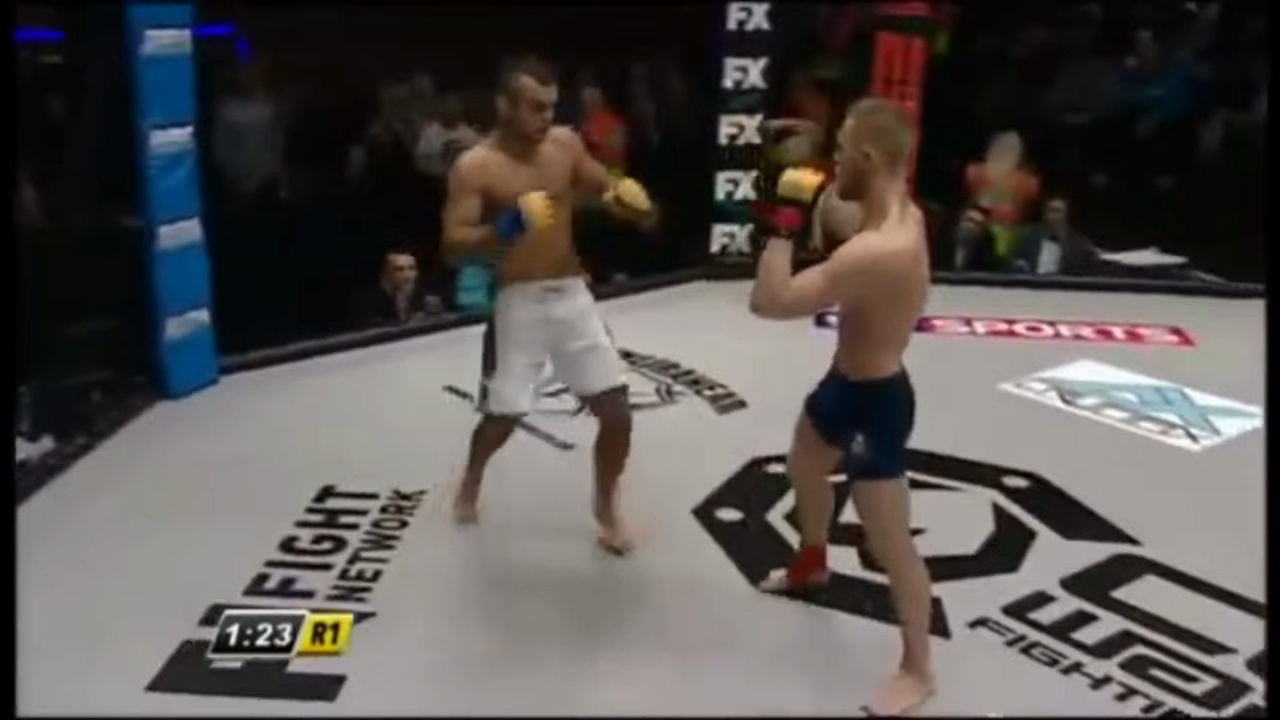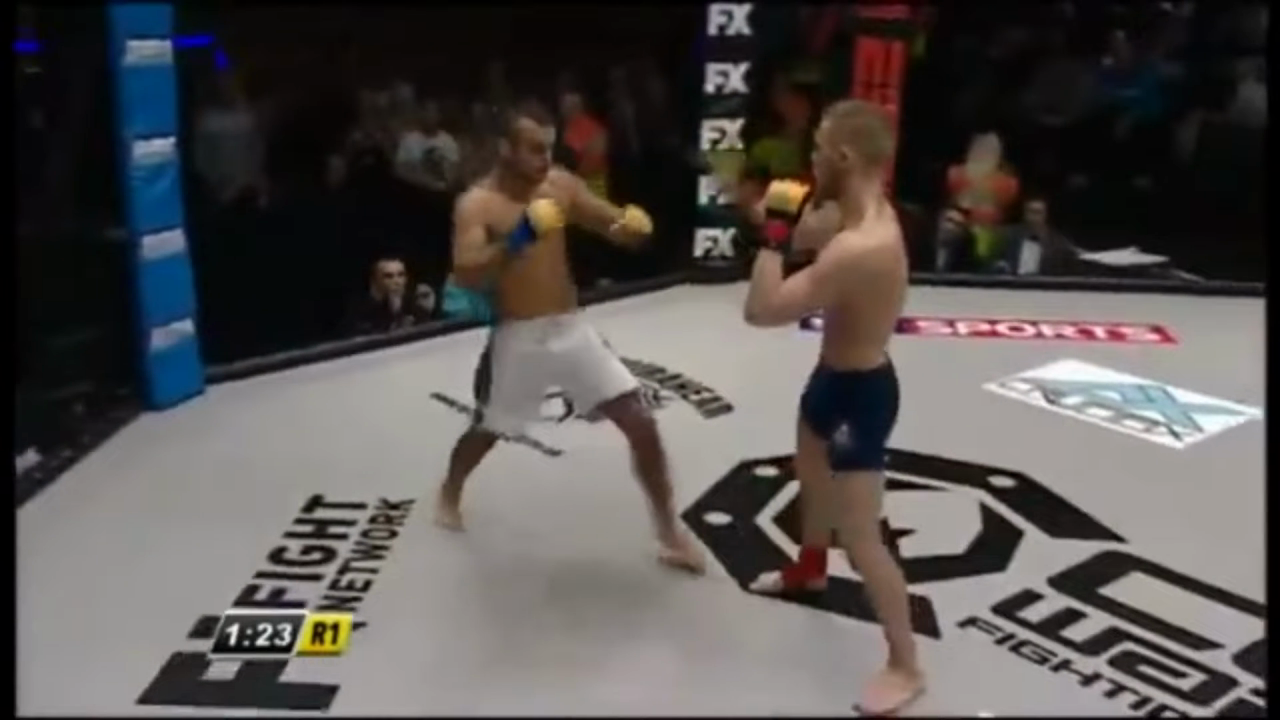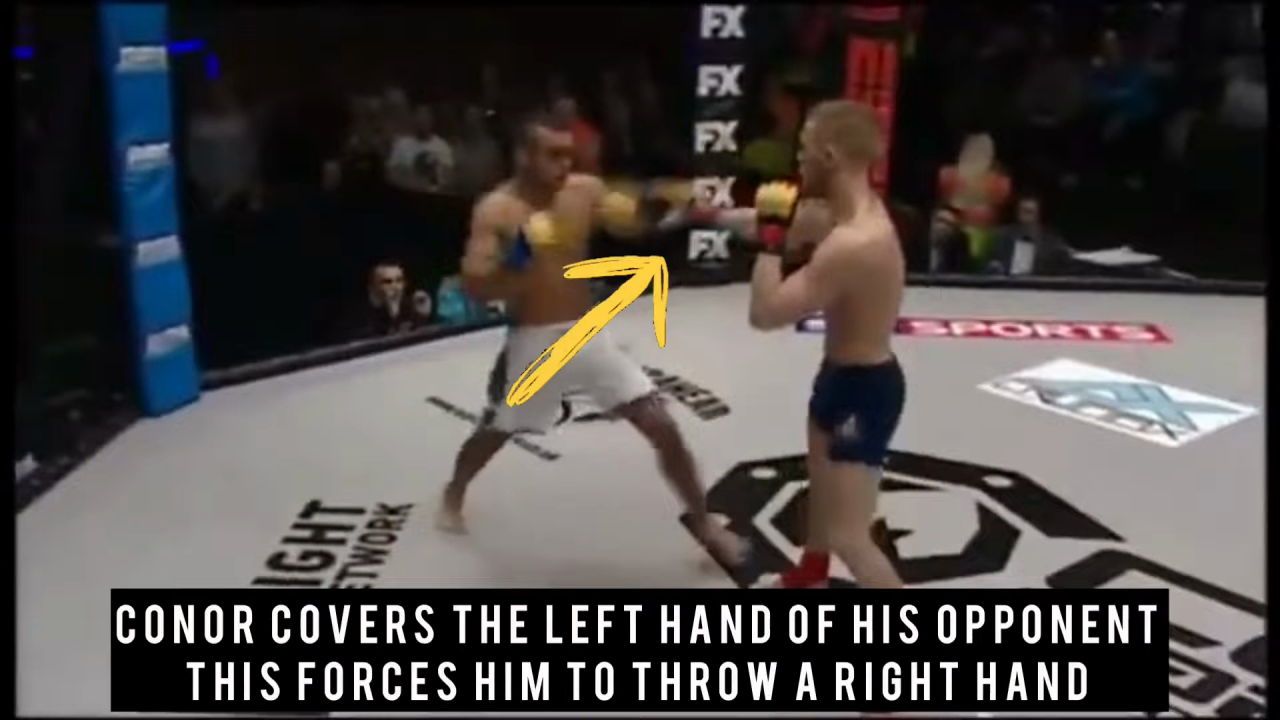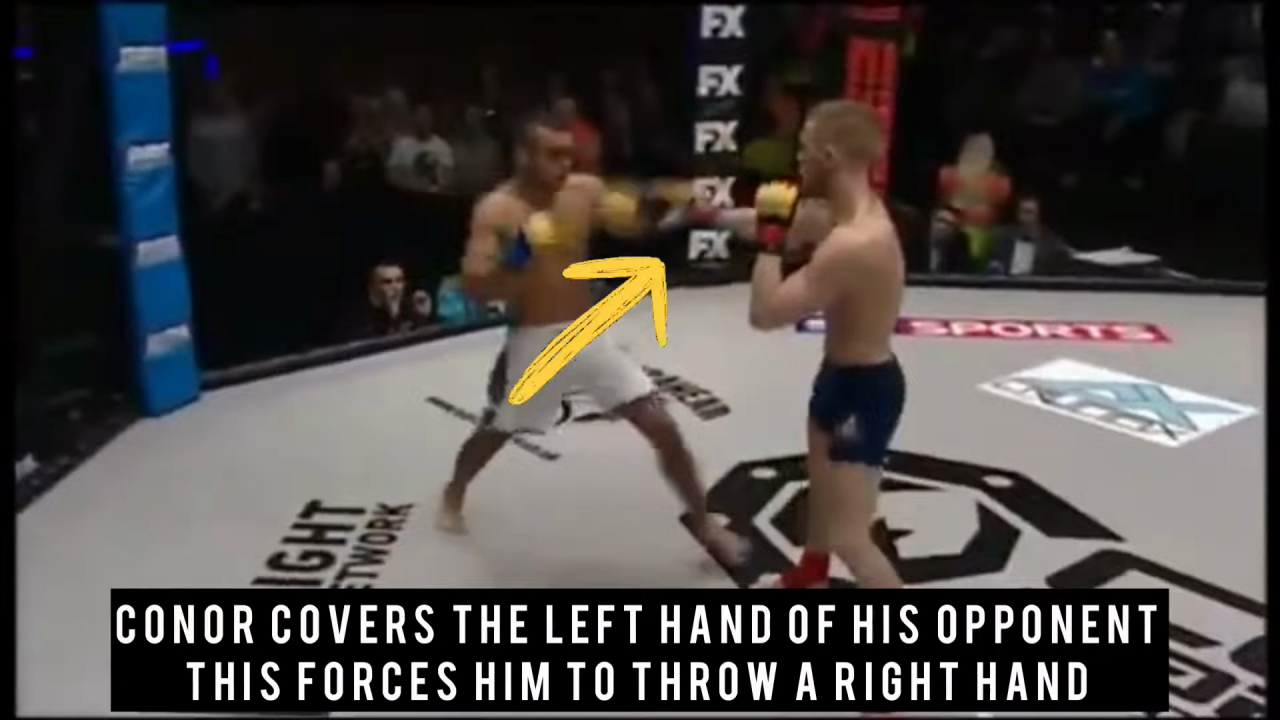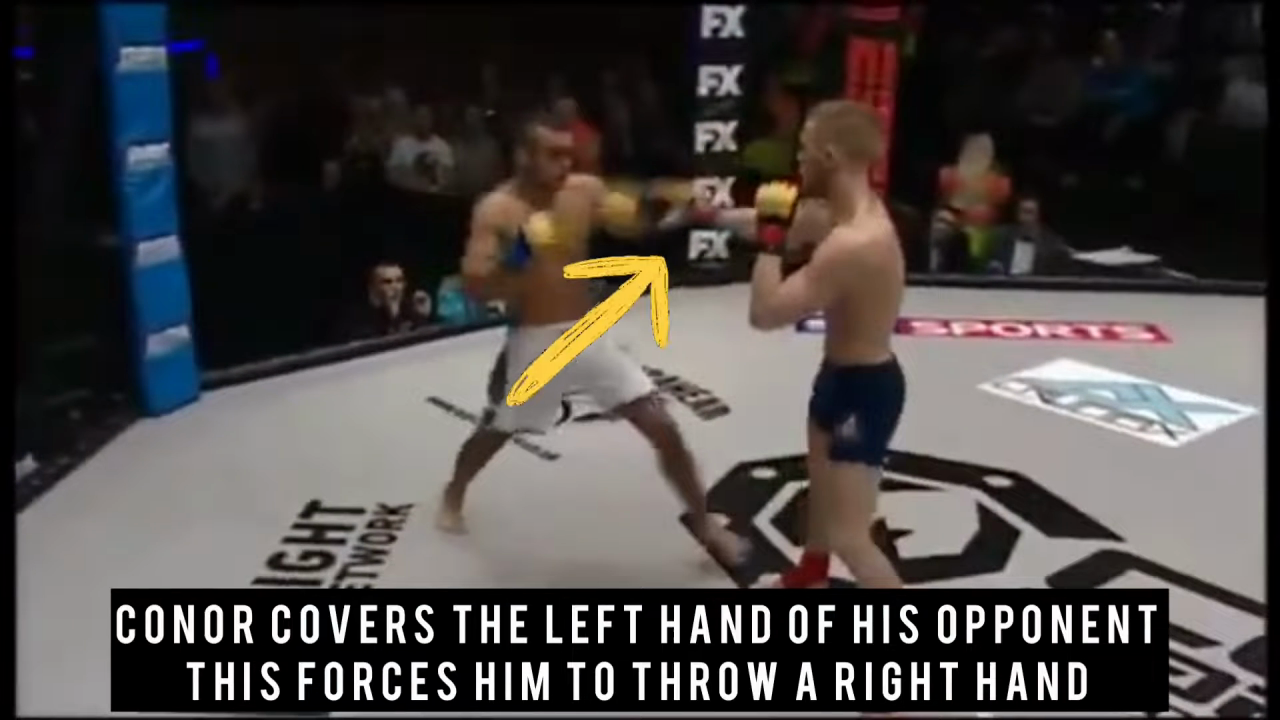
dt=0.7s
person 1, frame 1
left shoulder: (878, 252)
right shoulder: (900, 212)
left elbow: (768, 301)
right elbow: (839, 220)
left wrist: (784, 219)
right wrist: (808, 185)
left hip: (874, 403)
right hip: (846, 382)
left knee: (890, 545)
right knee: (804, 470)
left ankle: (917, 670)
right ankle: (811, 565)
person 1, frame 2
left shoulder: (859, 247)
right shoulder: (859, 210)
left elbow: (762, 310)
right elbow: (779, 217)
left wrist: (774, 233)
right wrist: (756, 208)
left hip: (865, 389)
right hip: (837, 374)
left knee: (859, 535)
right knee: (813, 472)
left ankle: (904, 665)
right ankle: (810, 567)
person 1, frame 3
left shoulder: (853, 244)
right shoulder: (849, 207)
left elbow: (765, 313)
right elbow: (776, 222)
left wrist: (771, 234)
right wrist: (713, 213)
left hip: (864, 391)
right hip: (841, 375)
left knee: (847, 537)
right knee: (821, 483)
right ankle: (809, 575)
person 1, frame 4
left shoulder: (853, 244)
right shoulder: (846, 208)
left elbow: (765, 313)
right elbow: (785, 223)
left wrist: (770, 234)
right wrist: (713, 213)
left hip: (865, 390)
right hip: (842, 375)
left knee: (848, 537)
right knee: (822, 482)
right ankle: (809, 576)
person 1, frame 5
left shoulder: (853, 244)
right shoulder: (851, 207)
left elbow: (765, 313)
right elbow: (779, 224)
left wrist: (770, 233)
right wrist: (713, 214)
left hip: (864, 391)
right hip: (842, 374)
left knee: (847, 538)
right knee: (822, 485)
right ankle: (809, 577)
person 2, frame 1
left shoulder: (566, 144)
right shoulder: (475, 167)
left elbow: (606, 187)
right elbow: (454, 243)
left wrist: (627, 198)
right wrist: (507, 227)
left hip: (572, 295)
right hip: (518, 303)
left knee: (616, 413)
right knee: (501, 417)
left ankle: (605, 508)
right ankle: (471, 483)
person 2, frame 2
left shoulder: (562, 184)
right shoulder: (476, 204)
left elbow: (613, 221)
right elbow: (467, 275)
left wrist: (631, 225)
right wrist: (517, 240)
left hip: (572, 329)
right hip: (517, 339)
left knee: (642, 425)
right knee: (486, 431)
left ankle: (669, 530)
right ankle: (449, 493)
person 2, frame 3
left shoulder: (585, 190)
right shoulder: (494, 210)
left elbow: (636, 223)
right elbow: (475, 286)
left wrist: (649, 211)
right wrist: (516, 257)
left hip: (590, 333)
right hip: (534, 342)
left knee: (662, 427)
right knee: (495, 431)
left ankle: (705, 523)
right ankle: (453, 496)
person 2, frame 4
left shoulder: (585, 190)
right shoulder: (495, 210)
left elbow: (635, 221)
right elbow: (475, 286)
right wrist: (515, 260)
left hip: (589, 335)
right hip: (534, 342)
left knee: (662, 427)
right knee: (495, 431)
left ankle: (704, 523)
right ankle: (453, 495)
person 2, frame 5
left shoulder: (585, 190)
right shoulder: (495, 211)
left elbow: (636, 221)
right elbow: (475, 285)
right wrist: (515, 262)
left hip: (590, 335)
right hip: (535, 342)
left knee: (663, 427)
right knee: (495, 431)
left ankle: (704, 523)
right ankle: (453, 495)
